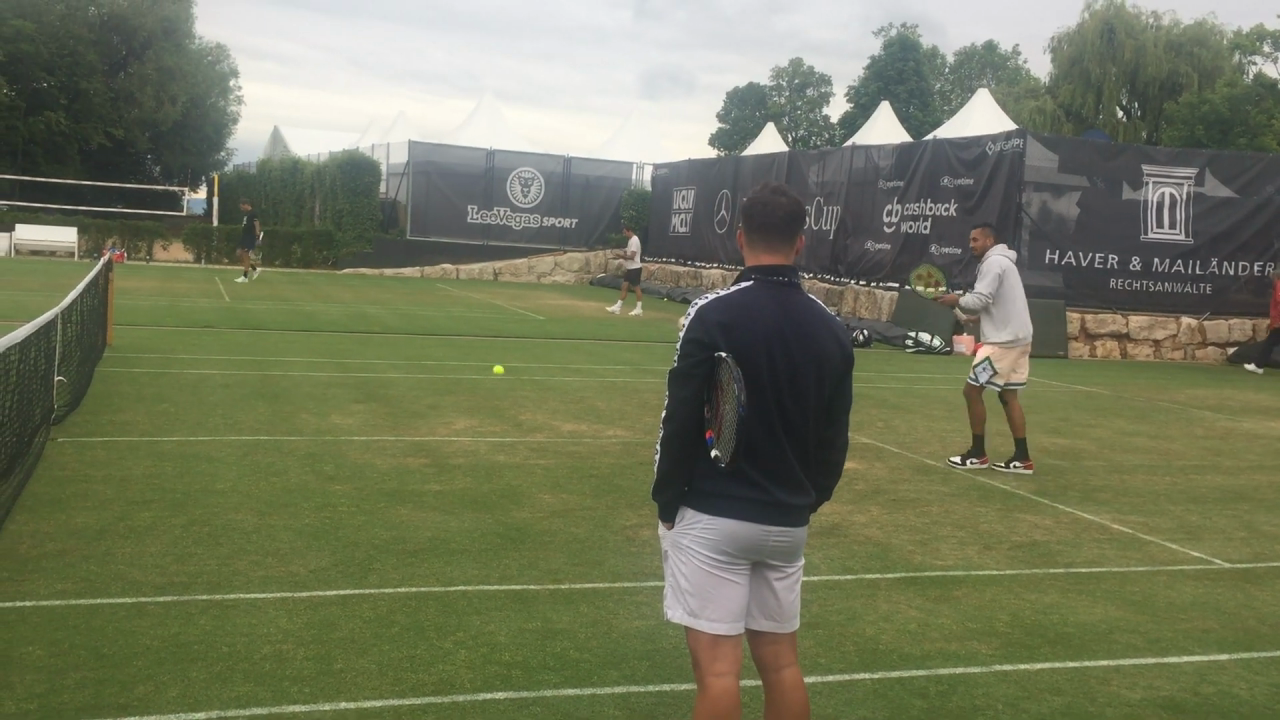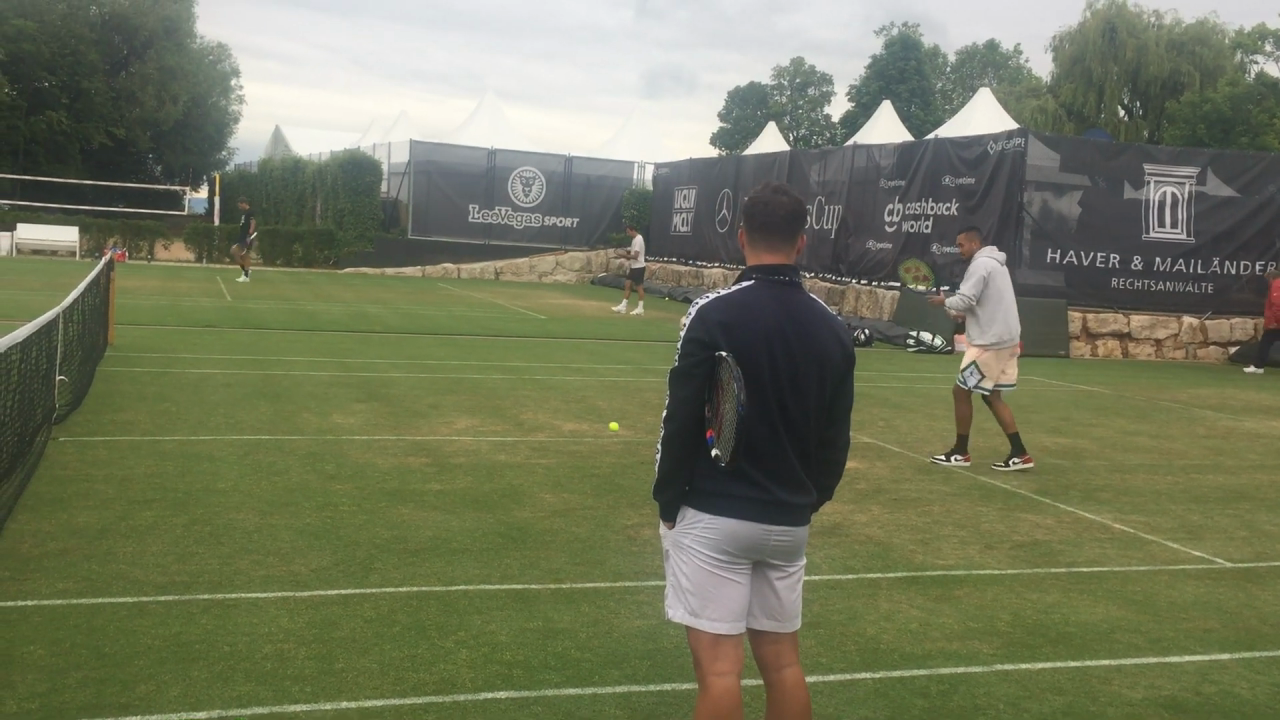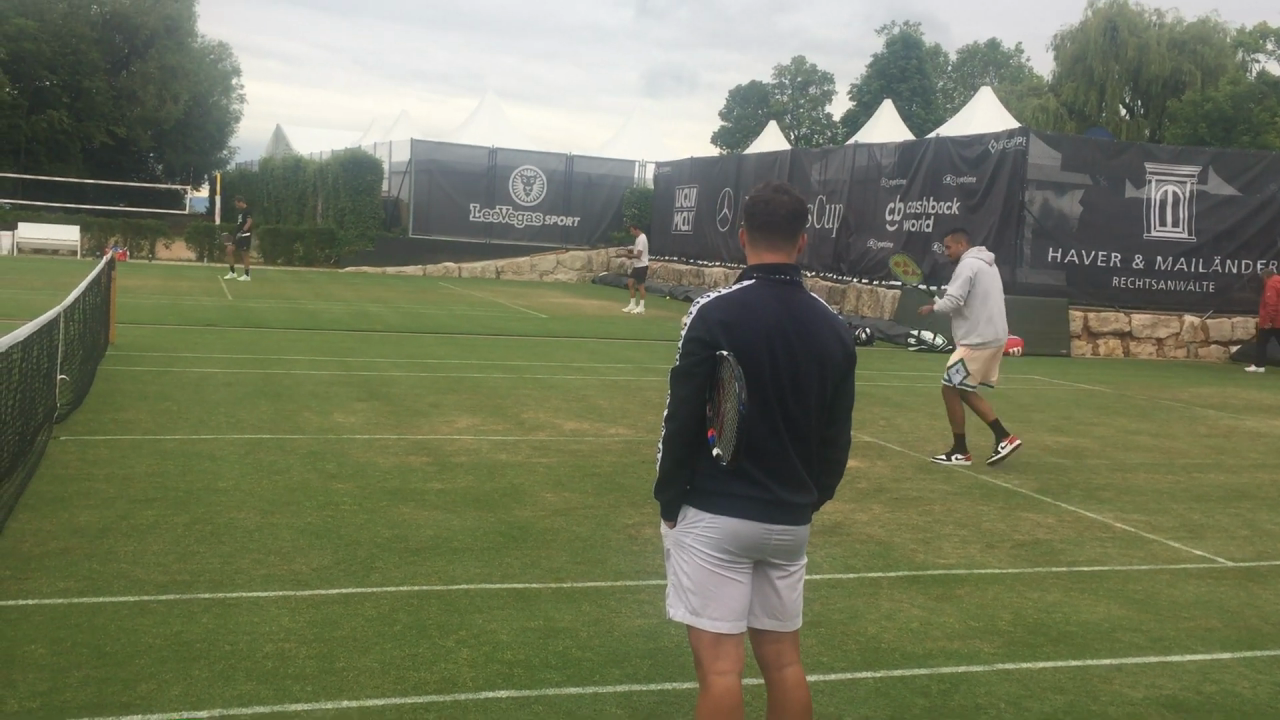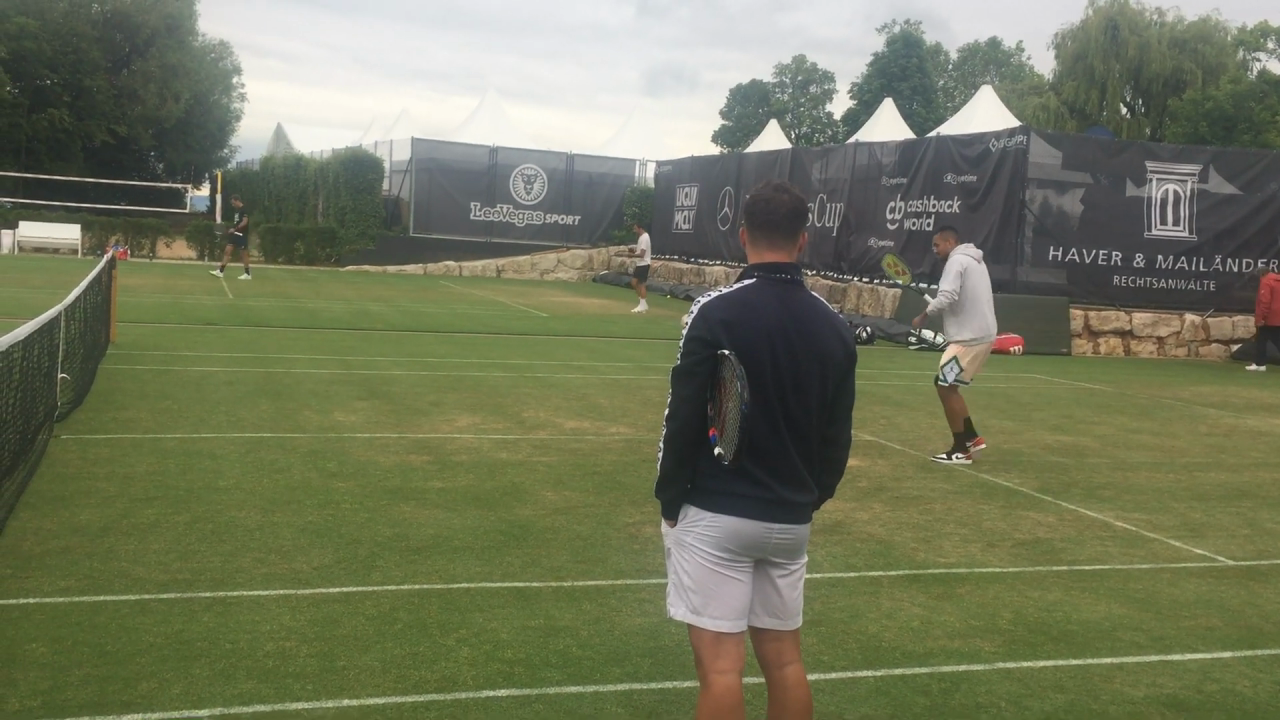
dt=0.1s
person 1, frame 1
left shoulder: (714, 314)
right shoulder: (831, 329)
left elbow: (681, 420)
right elbow: (835, 439)
left wrist: (666, 501)
left hip: (712, 517)
right hip: (787, 523)
left knee: (716, 666)
right knee: (780, 660)
person 1, frame 2
left shoulder: (715, 314)
right shoulder: (832, 328)
left elbow: (682, 419)
right elbow: (836, 438)
left wrist: (667, 500)
left hip: (714, 516)
right hip: (789, 522)
left knee: (718, 665)
right knee: (782, 659)
person 1, frame 3
left shoulder: (716, 312)
right shoulder: (833, 328)
left elbow: (682, 419)
right elbow: (837, 437)
left wrist: (668, 500)
left hip: (715, 516)
right hip: (790, 522)
left knee: (719, 666)
right knee: (784, 659)
person 1, frame 4
left shoulder: (717, 312)
right shoulder: (834, 326)
left elbow: (684, 418)
right elbow: (837, 436)
left wrist: (669, 499)
left hip: (715, 515)
right hip: (790, 520)
left knee: (719, 664)
right knee: (784, 657)
person 2, frame 1
left shoulder: (993, 262)
right shoulder: (1002, 261)
left elbow: (979, 298)
left wrist: (954, 300)
right wrist: (968, 311)
left hip: (1001, 340)
right hip: (1017, 338)
left knee: (972, 390)
right knee: (1008, 396)
left ankle: (977, 453)
right ankle: (1022, 458)
person 2, frame 2
left shoulder: (980, 265)
right shoulder: (995, 264)
left elbow: (964, 300)
left wrist: (943, 301)
right wrist: (962, 313)
left hip: (989, 343)
right hip: (1006, 340)
left knee: (961, 392)
right knee: (992, 397)
left ankle: (960, 452)
right ankle: (1019, 453)
person 2, frame 3
left shoulder: (967, 265)
right shoulder: (986, 264)
left elbow: (952, 301)
left wrist: (931, 308)
right wrist: (952, 314)
left hip: (977, 342)
right hip: (993, 339)
left knee: (950, 391)
right knee: (966, 392)
left ankle: (960, 451)
right ankle: (1004, 438)
person 2, frame 4
left shoulder: (956, 262)
right shoulder: (975, 261)
left elbow: (946, 297)
left wrist: (923, 316)
right wrist: (935, 311)
left hip: (968, 337)
right hip: (982, 335)
left knee: (945, 389)
right knee: (949, 387)
left ankle: (960, 450)
right ankle: (971, 437)
